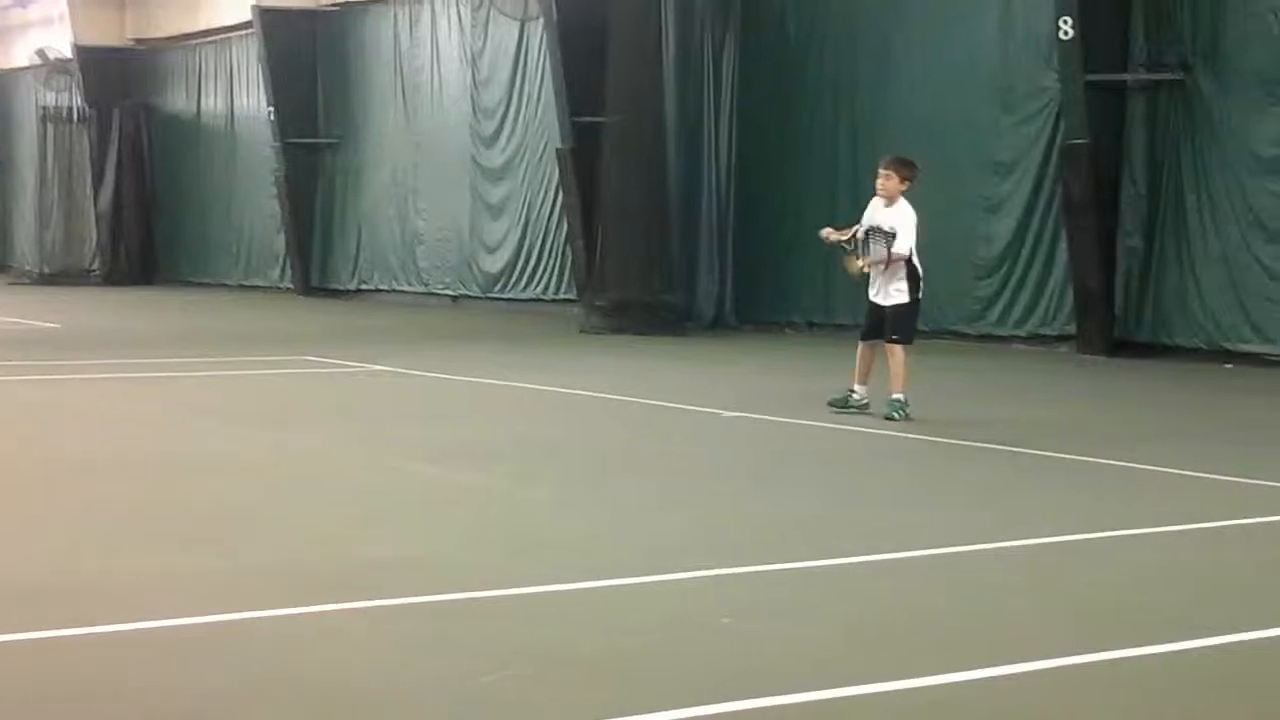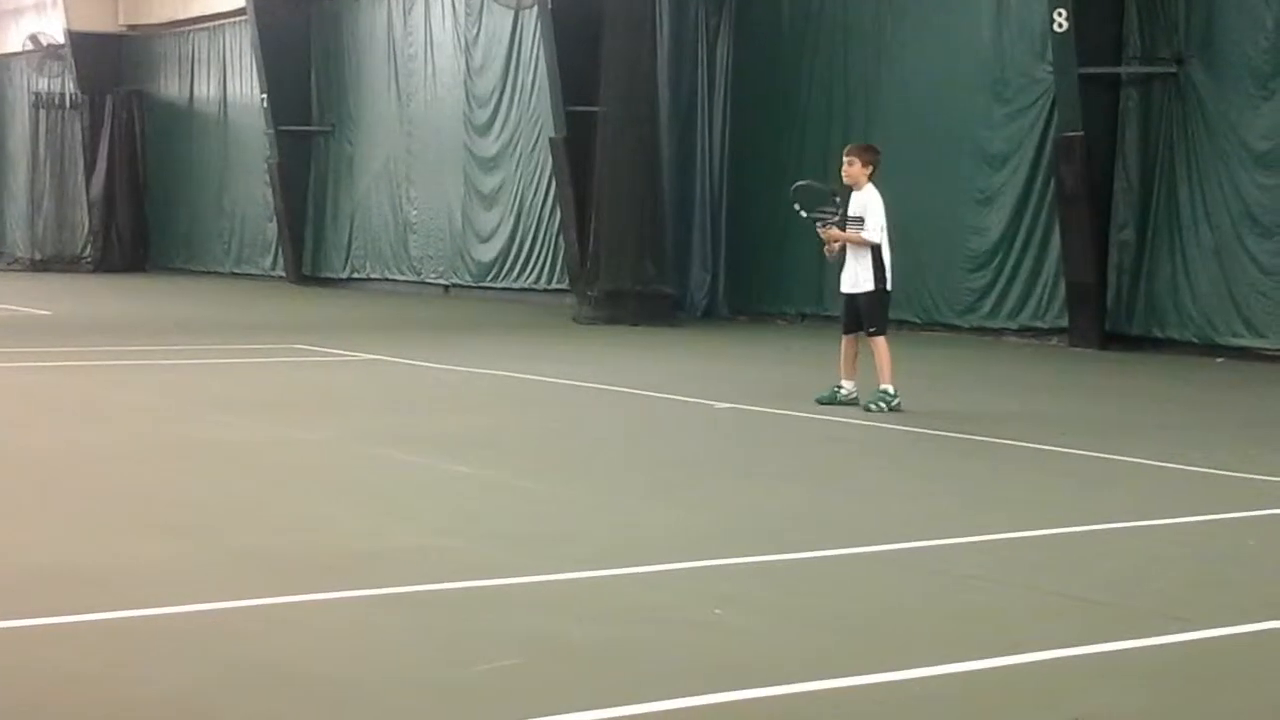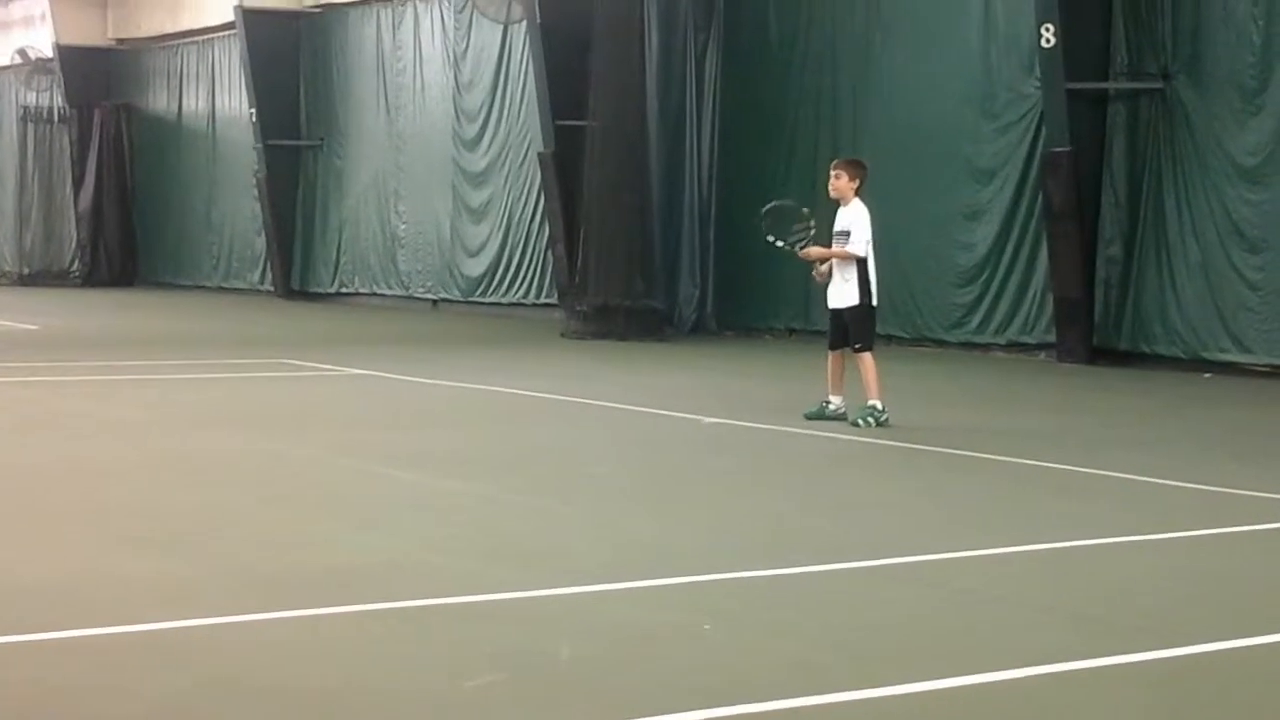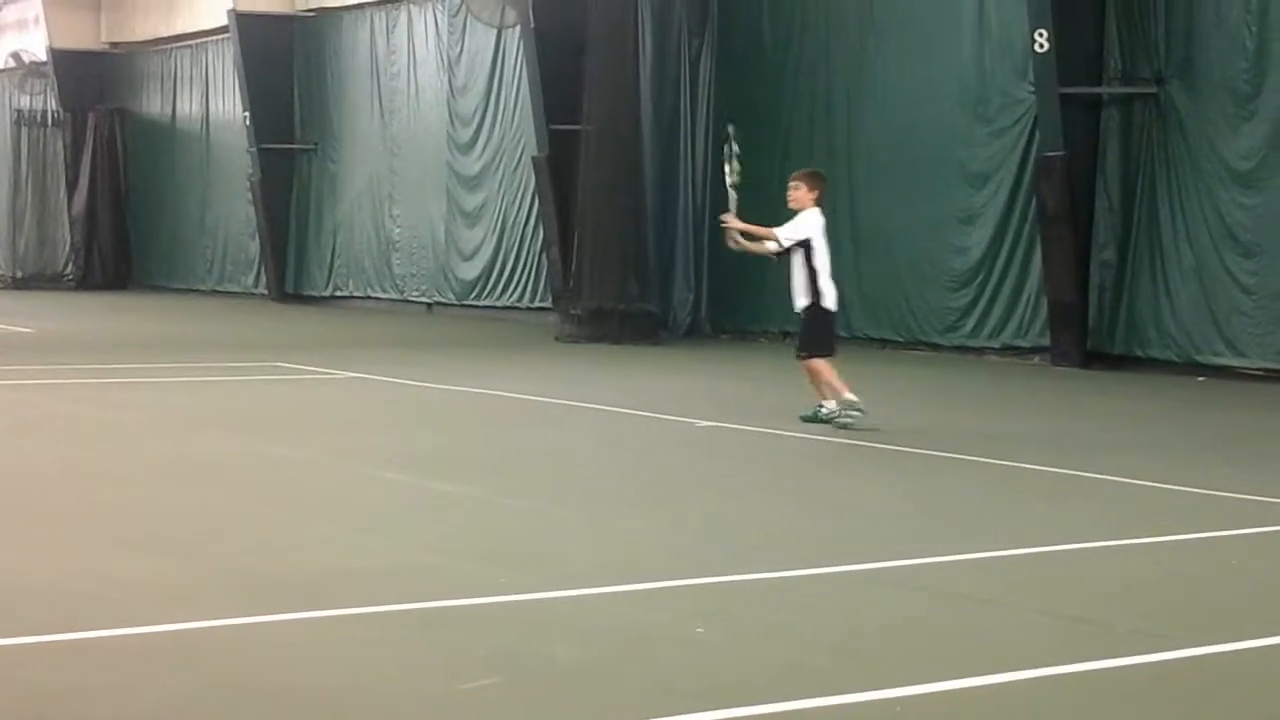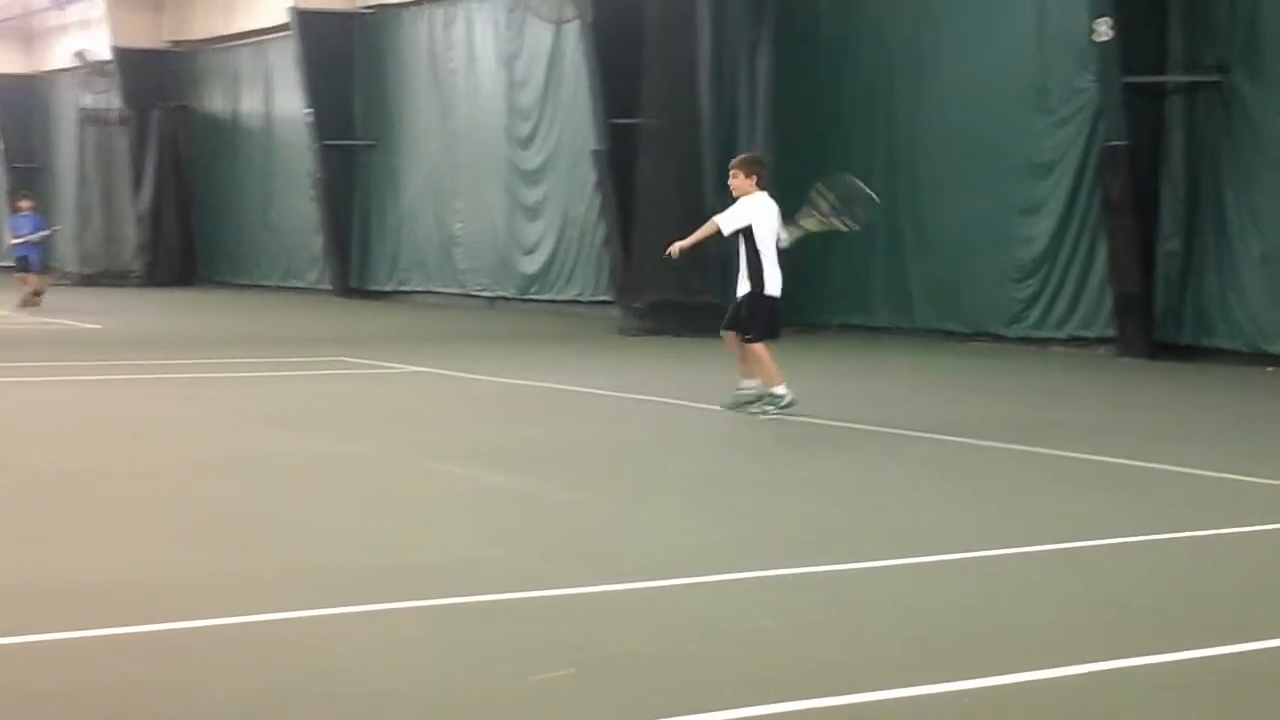
dt=0.5s
person 1, frame 1
left shoulder: (905, 213)
right shoulder: (875, 205)
left elbow: (901, 253)
right elbow: (863, 230)
left wrist: (868, 263)
right wrist: (839, 235)
left hip: (902, 290)
right hip: (878, 289)
left knee: (893, 343)
right knee: (866, 339)
left ankle: (898, 401)
right ankle: (859, 393)
person 1, frame 2
left shoulder: (871, 198)
right shoulder: (854, 196)
left elbow: (872, 237)
left wrist: (840, 236)
right wrist: (837, 245)
left hip: (872, 280)
right hip: (853, 279)
left knee: (875, 334)
right knee: (848, 333)
left ankle: (888, 392)
right ankle: (847, 388)
person 1, frame 3
left shoulder: (858, 212)
right shoulder: (841, 212)
left elbow: (857, 251)
left wrist: (822, 253)
right wrist: (826, 267)
left hip: (859, 295)
right hip: (839, 294)
left knee: (862, 350)
right knee: (835, 349)
left ankle: (875, 407)
right ankle: (835, 403)
person 1, frame 4
left shoulder: (810, 219)
right shoulder: (802, 222)
left elbow: (775, 235)
right elbow: (771, 247)
left wrist: (742, 226)
right wrist: (742, 243)
left hip: (818, 301)
right hip: (809, 302)
left knee: (812, 357)
right knee: (807, 358)
left ankle: (849, 401)
right ankle: (829, 406)
person 1, frame 5
left shoulder: (748, 204)
right shoulder: (769, 205)
left elbow: (718, 223)
right elbow: (775, 237)
left wrist: (685, 242)
left hip: (759, 286)
right hip: (752, 285)
left knee: (752, 340)
right knee: (731, 332)
left ankle: (780, 393)
right ankle: (750, 386)
